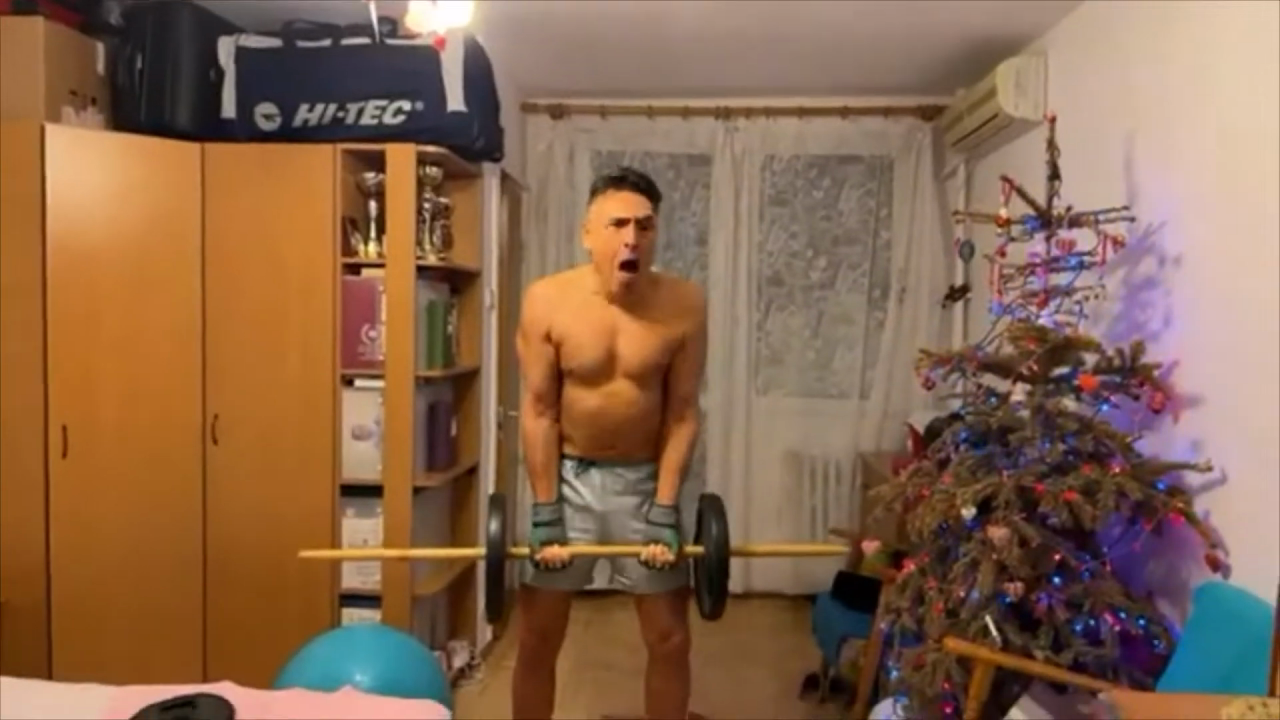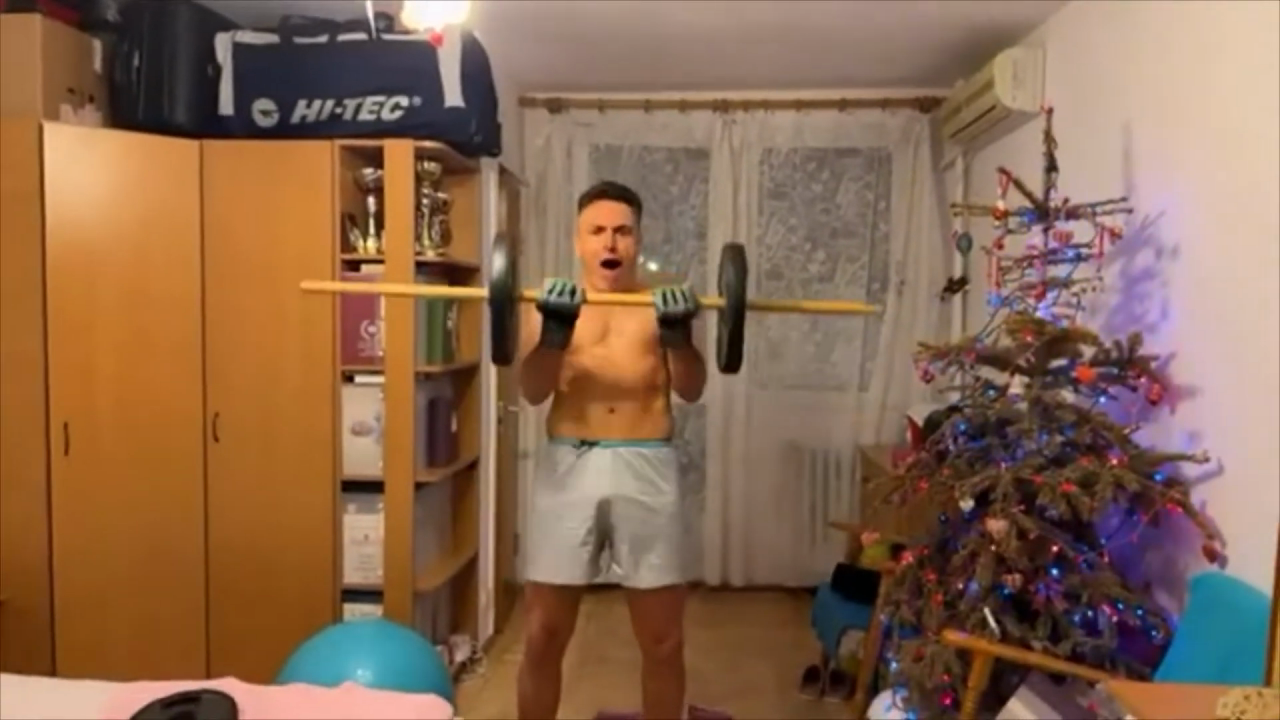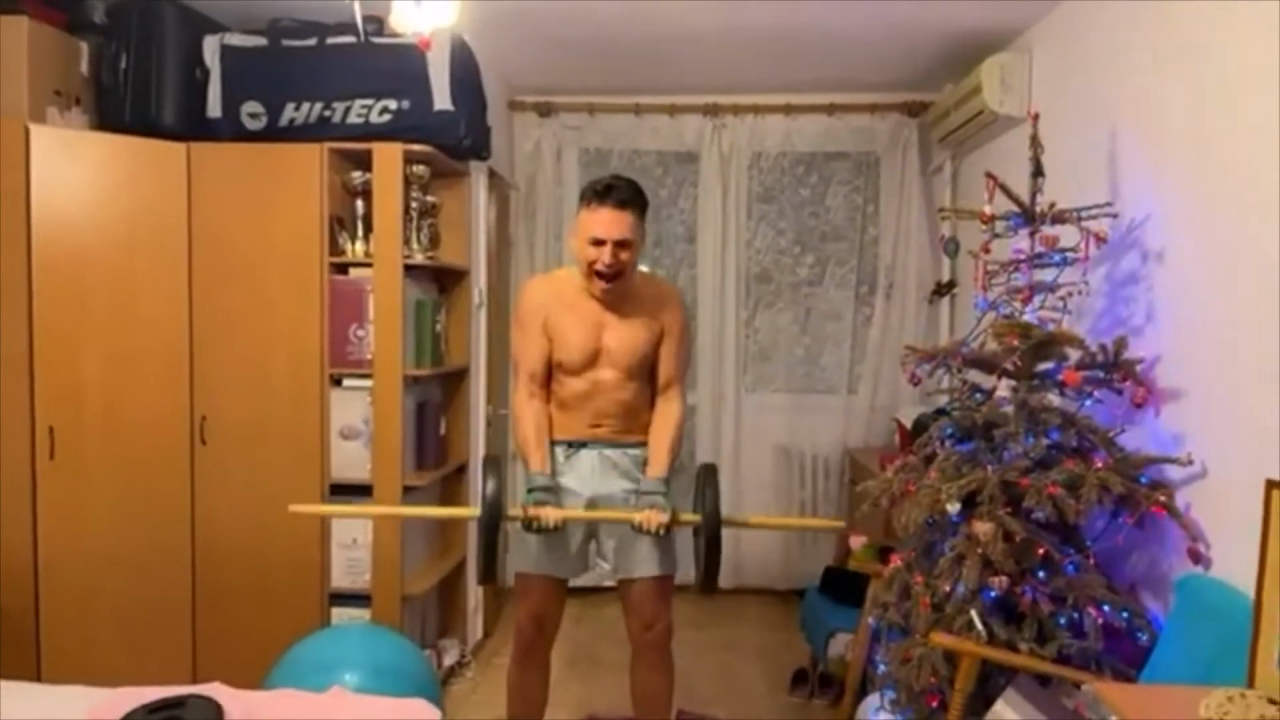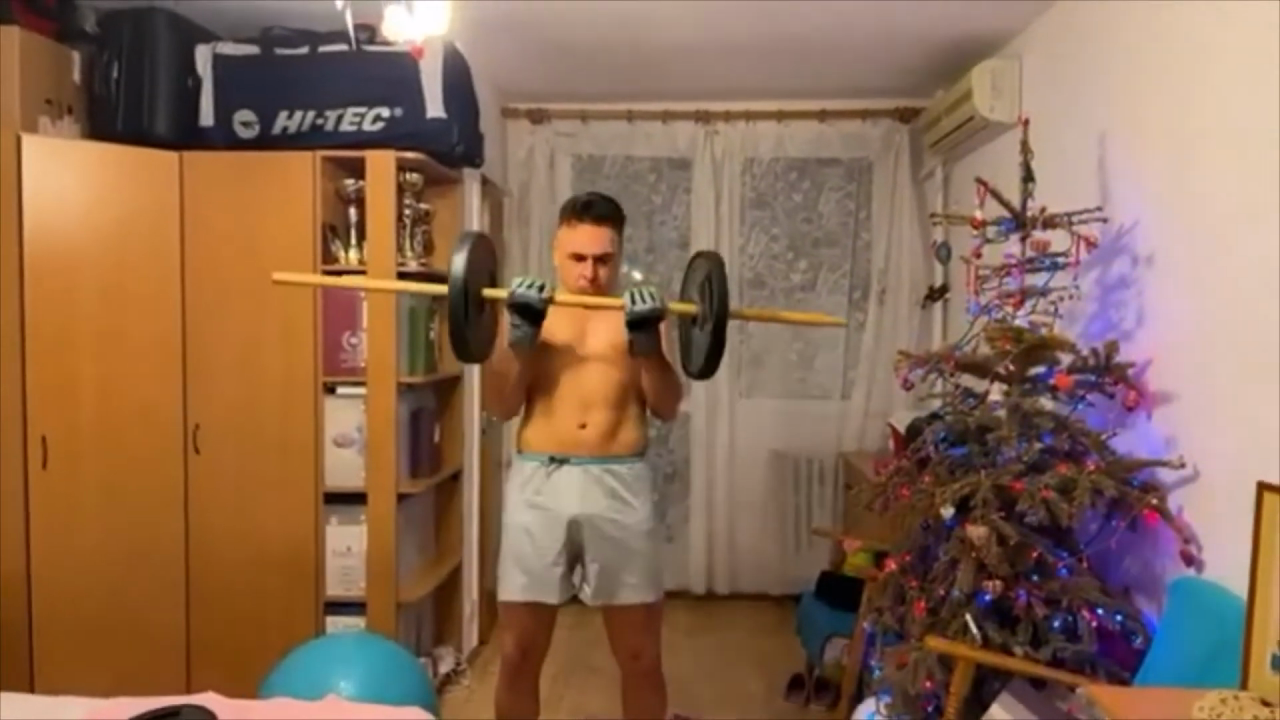
dt=1s
person 1, frame 1
left shoulder: (685, 306)
right shoulder: (547, 300)
left elbow: (682, 414)
right elbow: (538, 413)
left wrist: (665, 511)
right wrist: (545, 516)
left hip: (643, 480)
right hip: (569, 477)
left knee: (670, 639)
right knee: (537, 639)
person 1, frame 2
left shoulder: (665, 300)
right shoulder: (553, 300)
left elbow: (690, 387)
right elbow: (532, 389)
left wrist: (679, 331)
right wrist: (552, 329)
left hip: (646, 469)
right hip: (568, 469)
left knee: (663, 641)
right knee: (543, 636)
person 1, frame 3
left shoulder: (663, 302)
right shoulder: (540, 295)
left elbow: (669, 397)
right elbow: (529, 394)
left wrist: (657, 484)
right wrist: (540, 484)
left hip: (632, 466)
right hip: (560, 465)
left knee: (652, 629)
right knee: (531, 629)
person 1, frame 4
left shoulder: (640, 311)
right shoulder: (529, 307)
left elbow: (666, 406)
right elbow: (500, 405)
left wrist: (646, 339)
right wrist: (520, 331)
left hip: (620, 486)
right hip: (538, 485)
left knee: (641, 656)
right knee: (518, 653)
